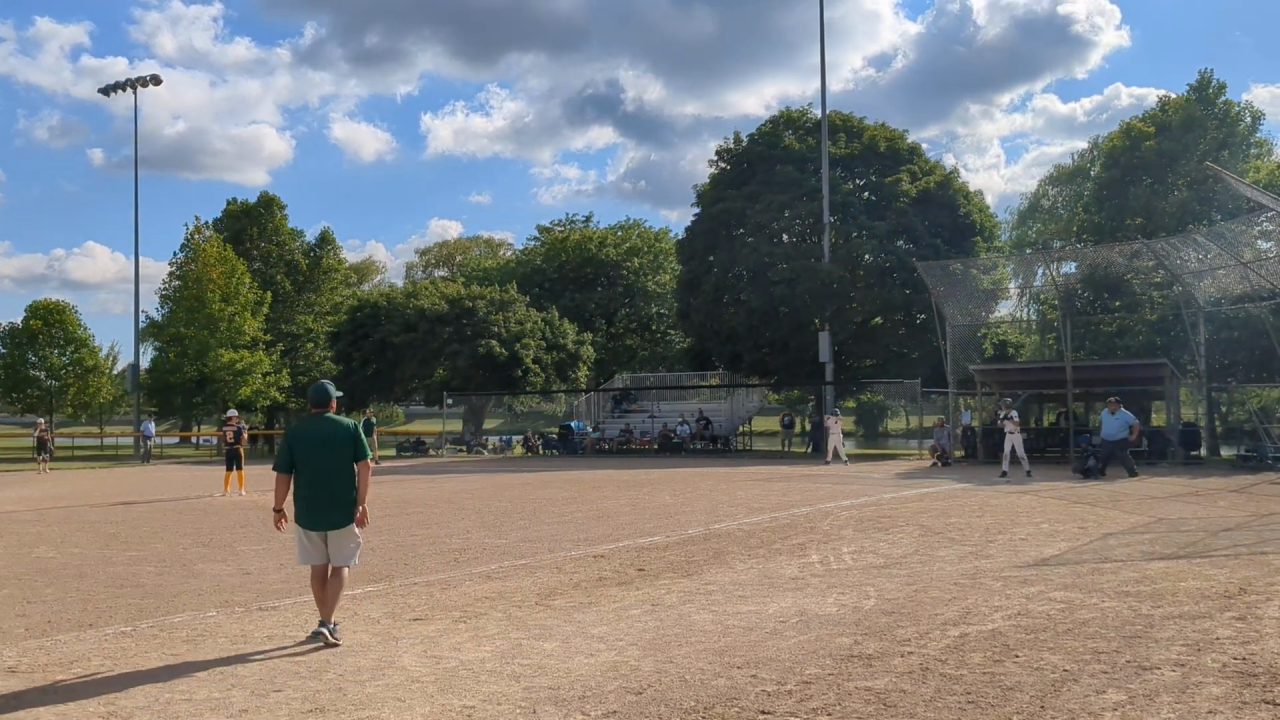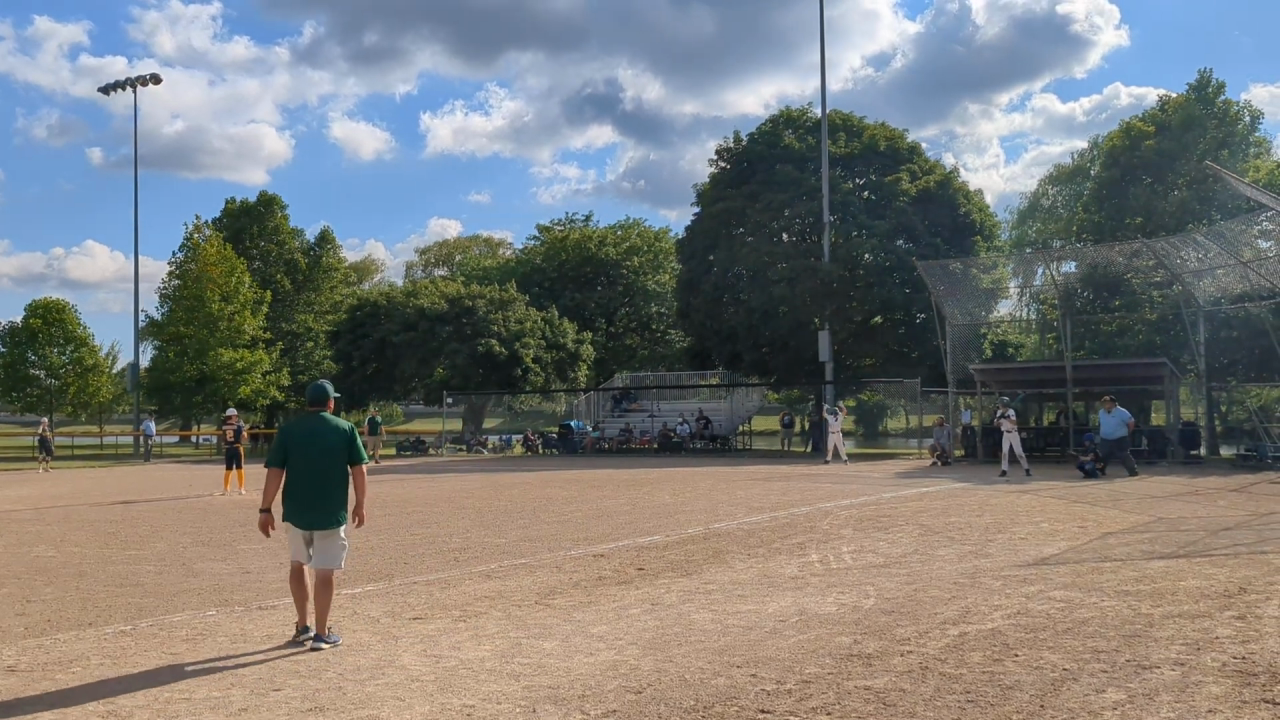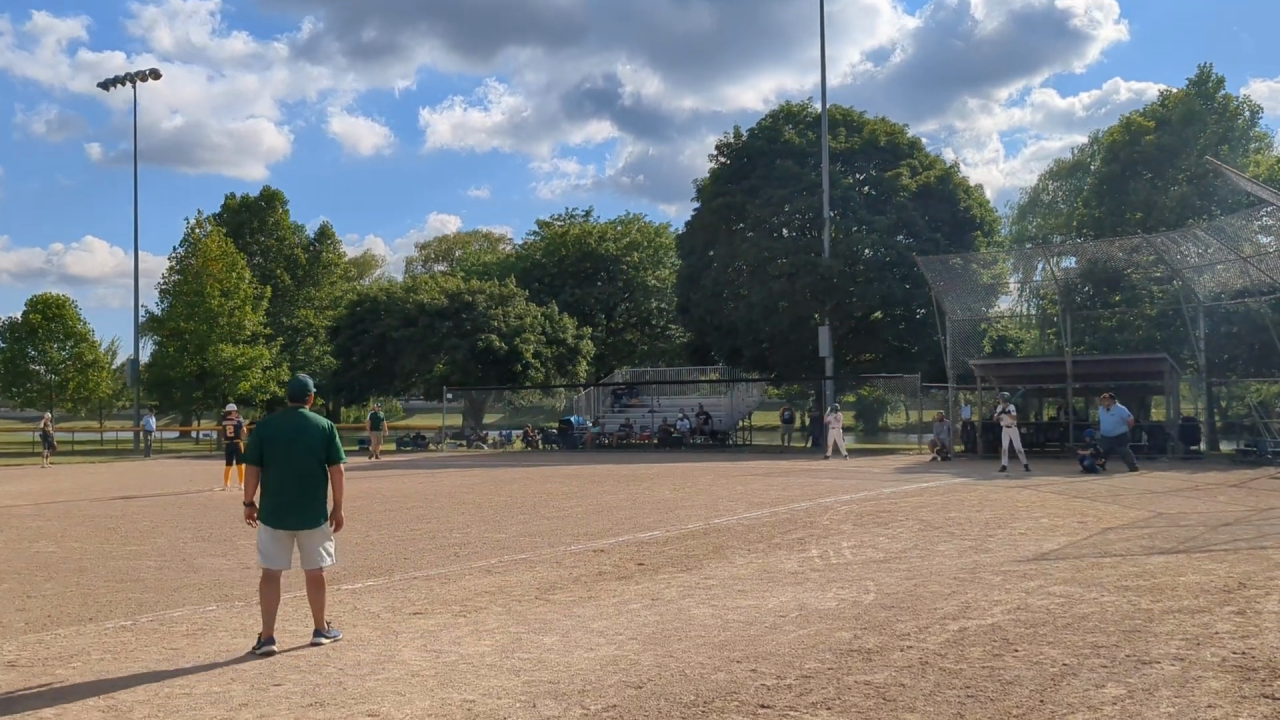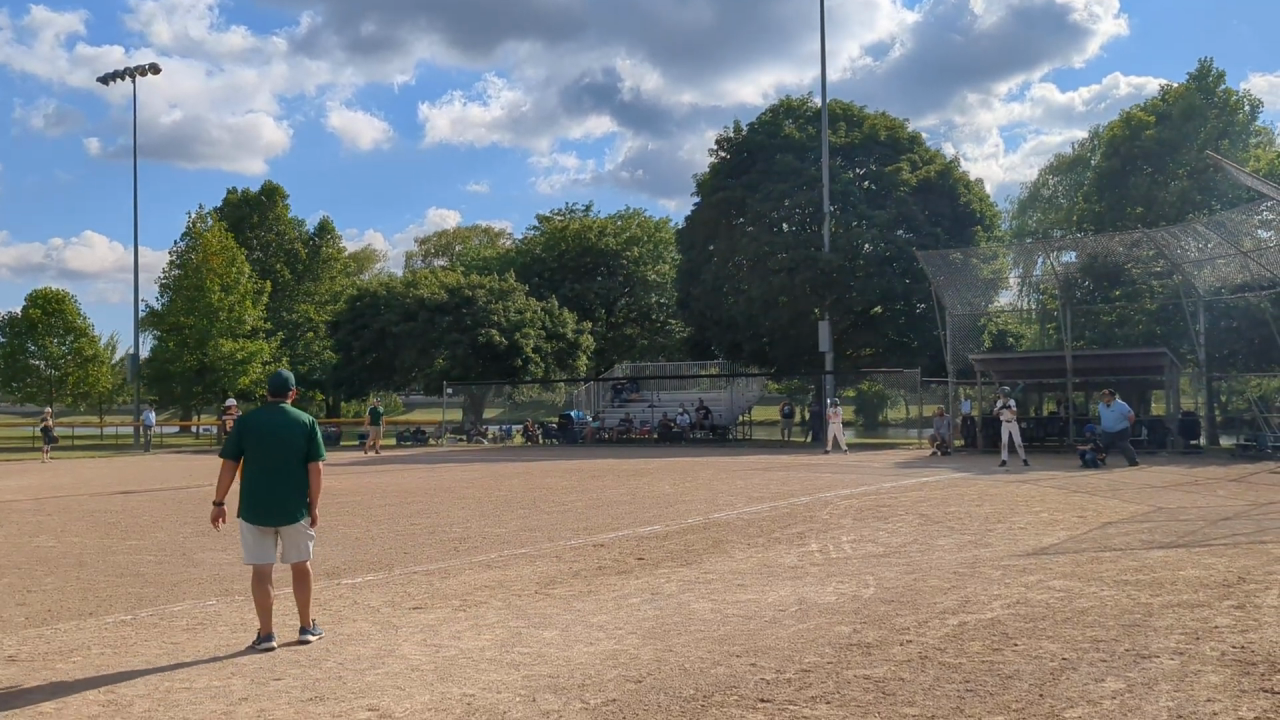
dt=0.4s
person 1, frame 1
left shoulder: (293, 433)
right shoulder: (350, 427)
left elbow: (283, 475)
right elbow: (365, 466)
left wrist: (278, 509)
right wrist: (361, 503)
left hip: (307, 513)
right hip: (343, 511)
left knee: (318, 568)
right knee: (340, 567)
left ankle: (326, 622)
right ankle: (328, 623)
person 1, frame 2
left shoulder: (288, 430)
right shoulder: (345, 429)
left elbow: (275, 472)
right elbow: (359, 470)
left wrist: (265, 510)
right wrist: (359, 504)
left hip: (296, 512)
right hip: (332, 513)
left knee: (298, 566)
right knee: (325, 572)
left ankle: (303, 626)
right ankle: (321, 633)
person 1, frame 3
left shoulder: (265, 426)
right shoulder: (324, 426)
left elbow: (252, 469)
right elbow: (337, 470)
left wrist: (249, 503)
right wrist: (338, 508)
left hip: (273, 513)
right hip: (313, 513)
left knee: (270, 573)
right knee: (315, 571)
left ankle: (267, 637)
right ankle: (321, 629)
person 1, frame 4
left shoulder: (246, 421)
right shoulder: (306, 422)
left elbow: (229, 464)
right elbow: (316, 469)
left wrist: (218, 503)
right wrist: (313, 506)
left hip: (254, 509)
right hip: (294, 508)
left knee: (261, 570)
right knee: (300, 565)
left ankle: (266, 634)
right ankle: (307, 627)
